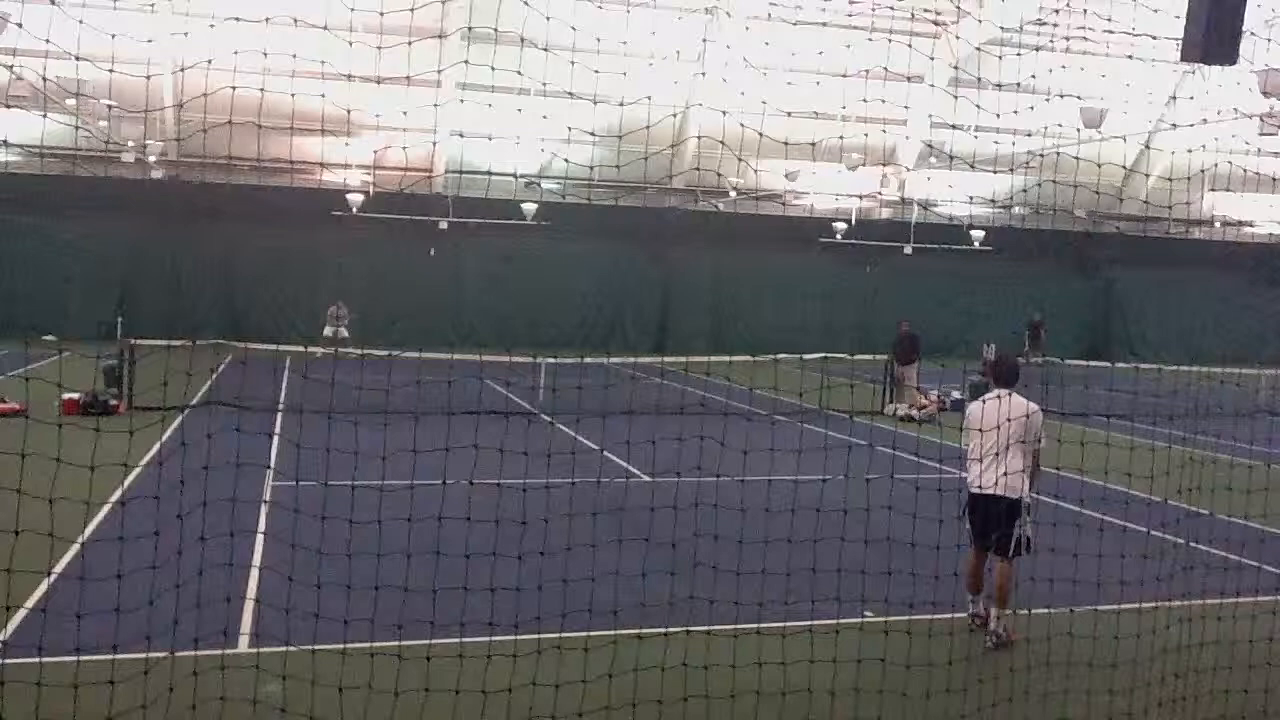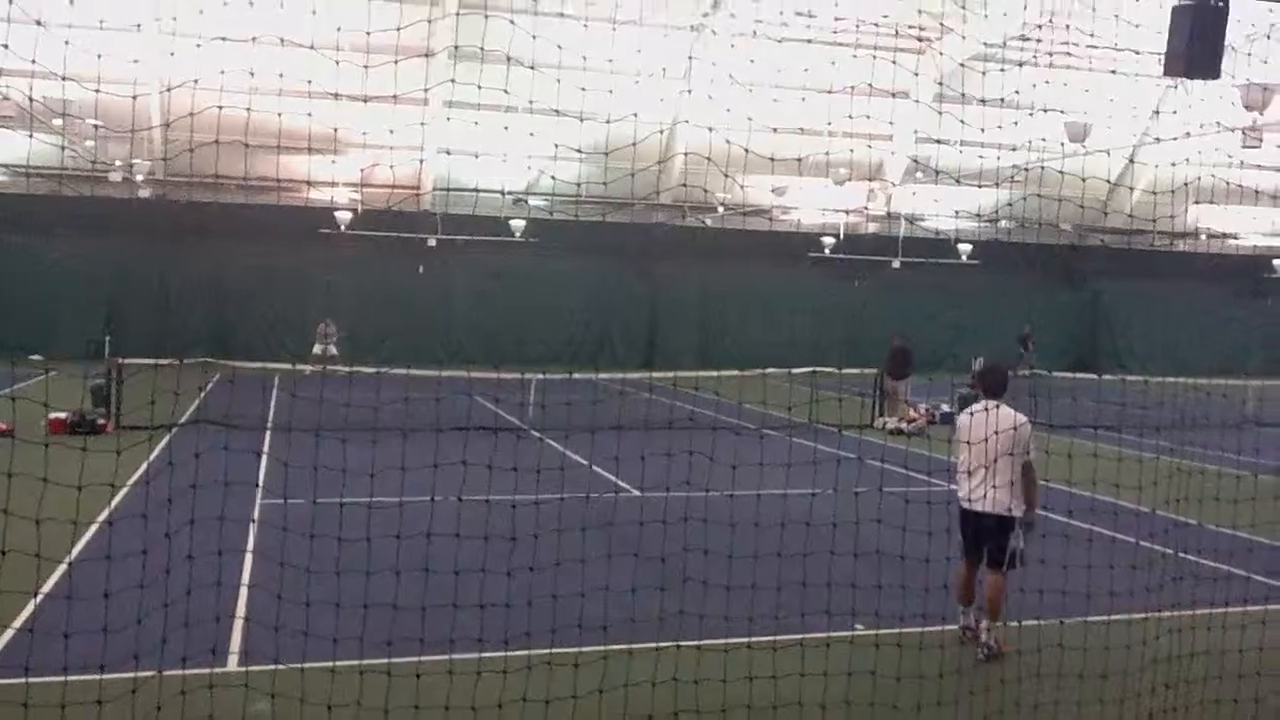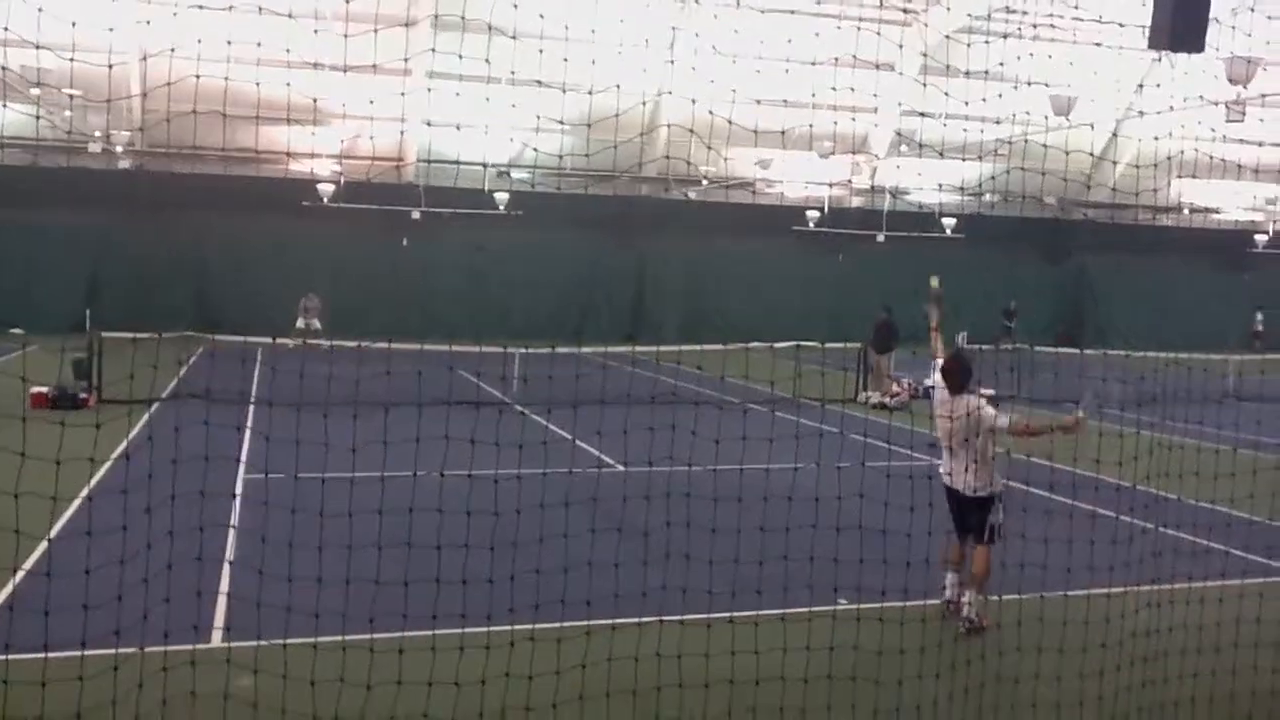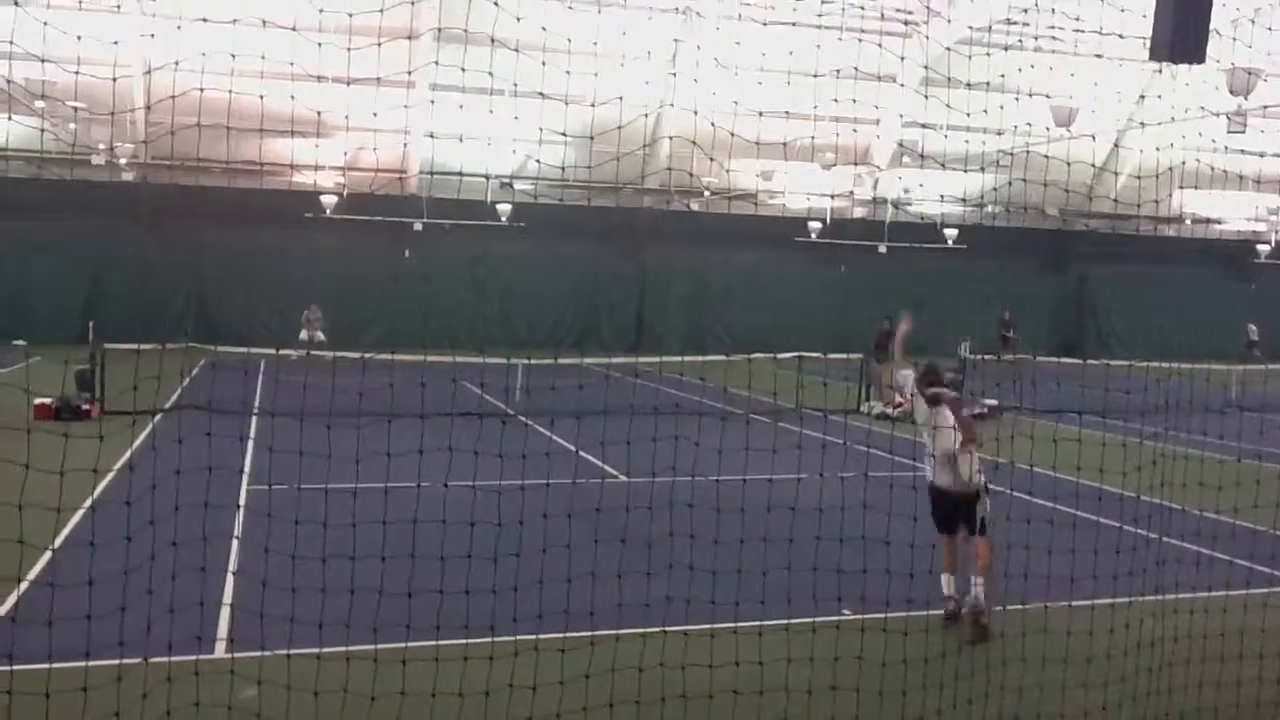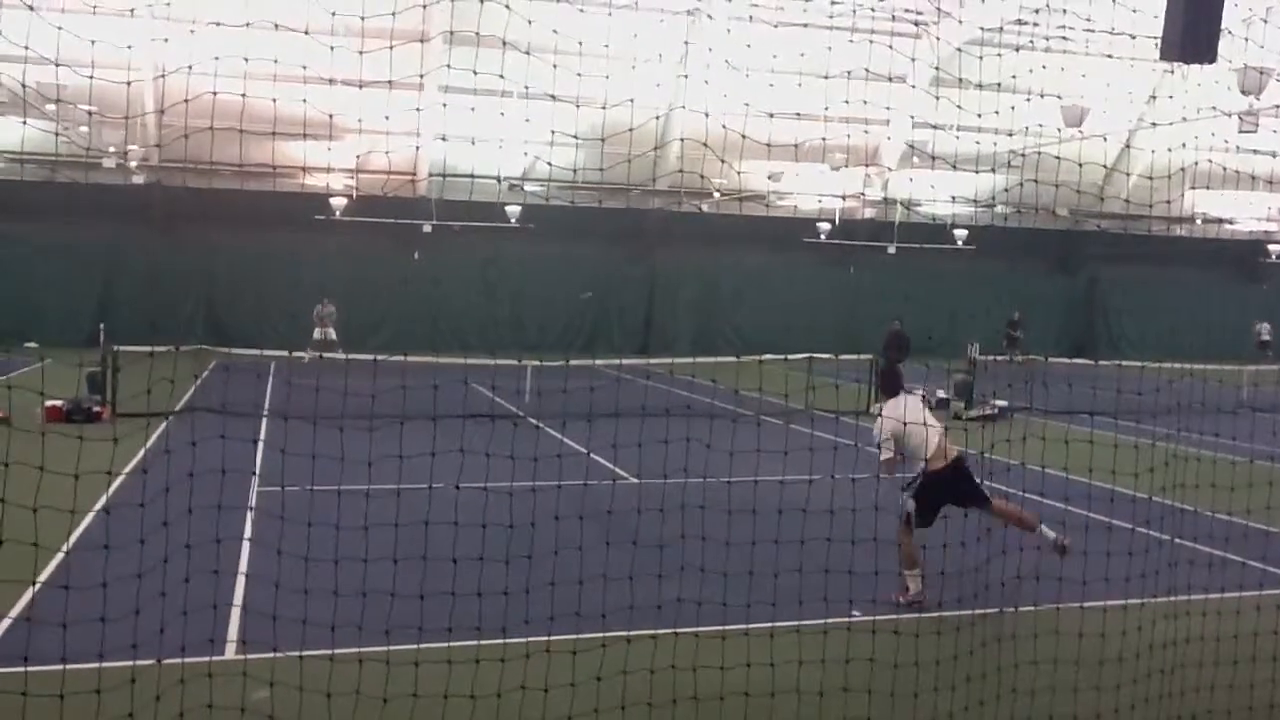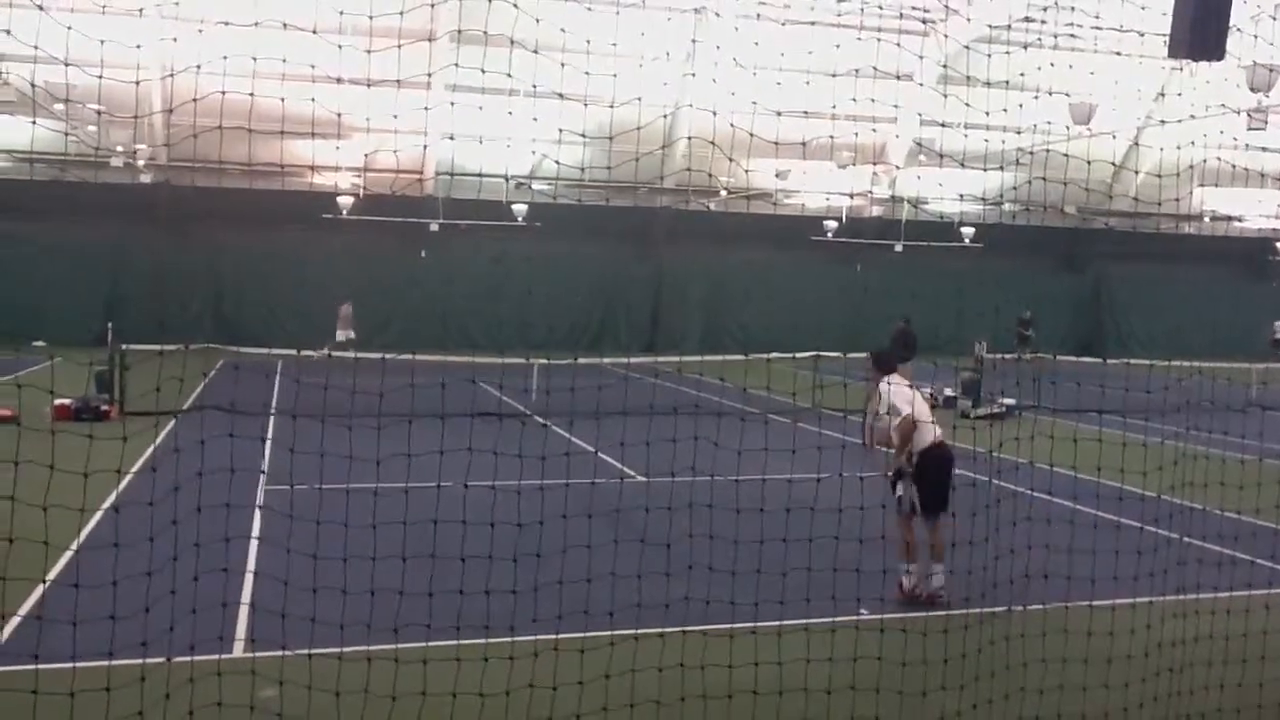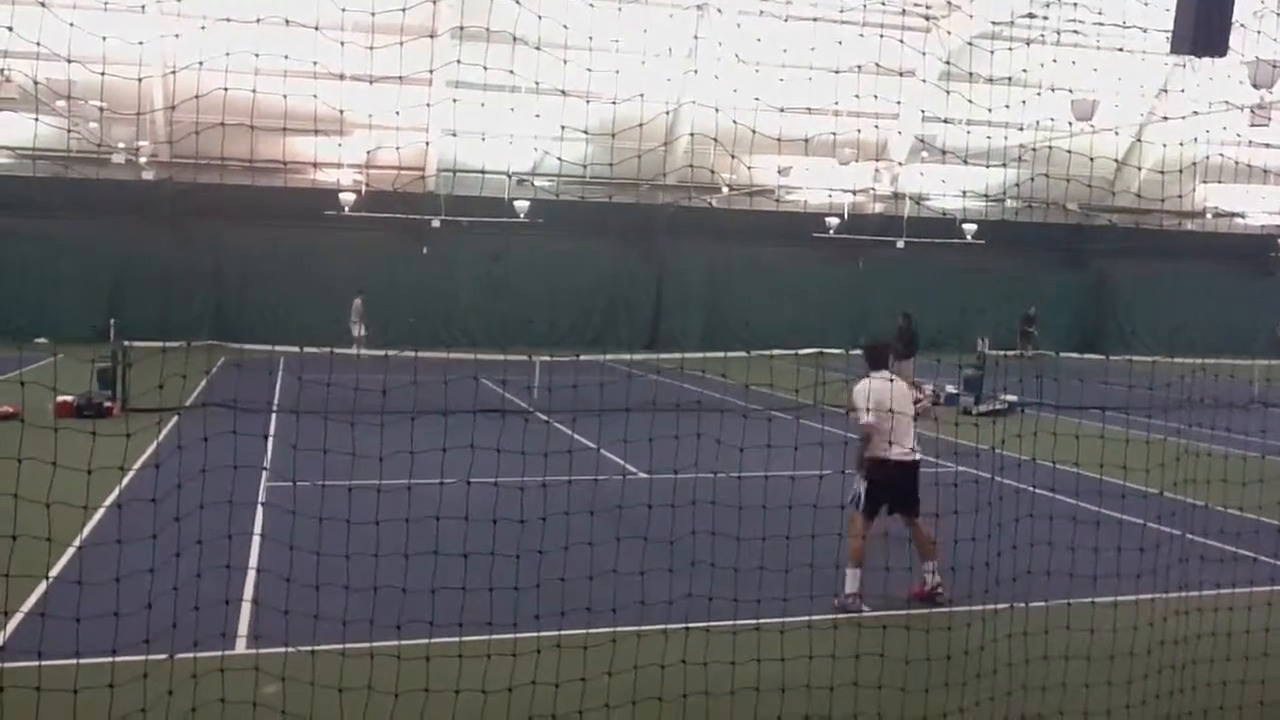
dt=0.4s
person 1, frame 1
left shoulder: (974, 408)
right shoulder: (1031, 411)
right elbow: (1034, 459)
right wrist: (1025, 488)
left hip: (977, 490)
right hip: (1011, 493)
left knee: (978, 552)
right knee: (1004, 559)
left ankle: (976, 610)
right ankle: (997, 627)
person 1, frame 2
left shoulder: (963, 419)
right shoulder: (1019, 422)
right elbow: (1028, 471)
right wrist: (1030, 508)
left hip: (968, 504)
right hip: (1003, 507)
left knee: (968, 565)
right knee: (997, 572)
left ankle: (967, 623)
right ankle: (987, 638)
person 1, frame 3
left shoulder: (939, 390)
right shoulder: (979, 411)
left elbow: (939, 355)
right elbow: (1017, 429)
left wrist: (934, 326)
right wrist: (1061, 426)
left hip: (951, 481)
right hip: (981, 487)
left knee: (960, 538)
right knee: (982, 546)
left ankle: (951, 596)
right ankle: (971, 612)
person 1, frame 4
left shoulder: (919, 394)
right shoulder: (951, 422)
left elbow: (899, 365)
right elbow: (966, 451)
left wrist: (901, 333)
right wrist: (961, 413)
left hip: (938, 485)
right hip: (967, 487)
left knee: (948, 539)
right knee: (981, 543)
left ankle: (950, 599)
right ankle: (977, 601)
person 1, frame 5
left shoulder: (884, 421)
right shoulder: (913, 400)
left elbow: (888, 467)
left hip: (931, 477)
right hip: (956, 464)
left knee: (905, 531)
right knee: (994, 506)
left ankle: (914, 592)
right ankle: (1053, 539)
person 1, frame 6
left shoulder: (886, 389)
right shoulder: (903, 386)
left elbow: (909, 421)
left wrist: (900, 453)
right wrist: (879, 439)
left hip: (924, 457)
right hip: (941, 453)
left knee: (905, 520)
right knee: (933, 520)
left ankle: (913, 583)
right ankle: (936, 584)
person 1, frame 7
left shoulder: (863, 387)
right shoulder: (902, 386)
left elbow: (866, 428)
left wrist: (860, 458)
left hip: (879, 462)
right hip: (909, 462)
left knee: (859, 524)
right knee: (913, 521)
left ankle: (852, 594)
right ankle: (933, 583)
